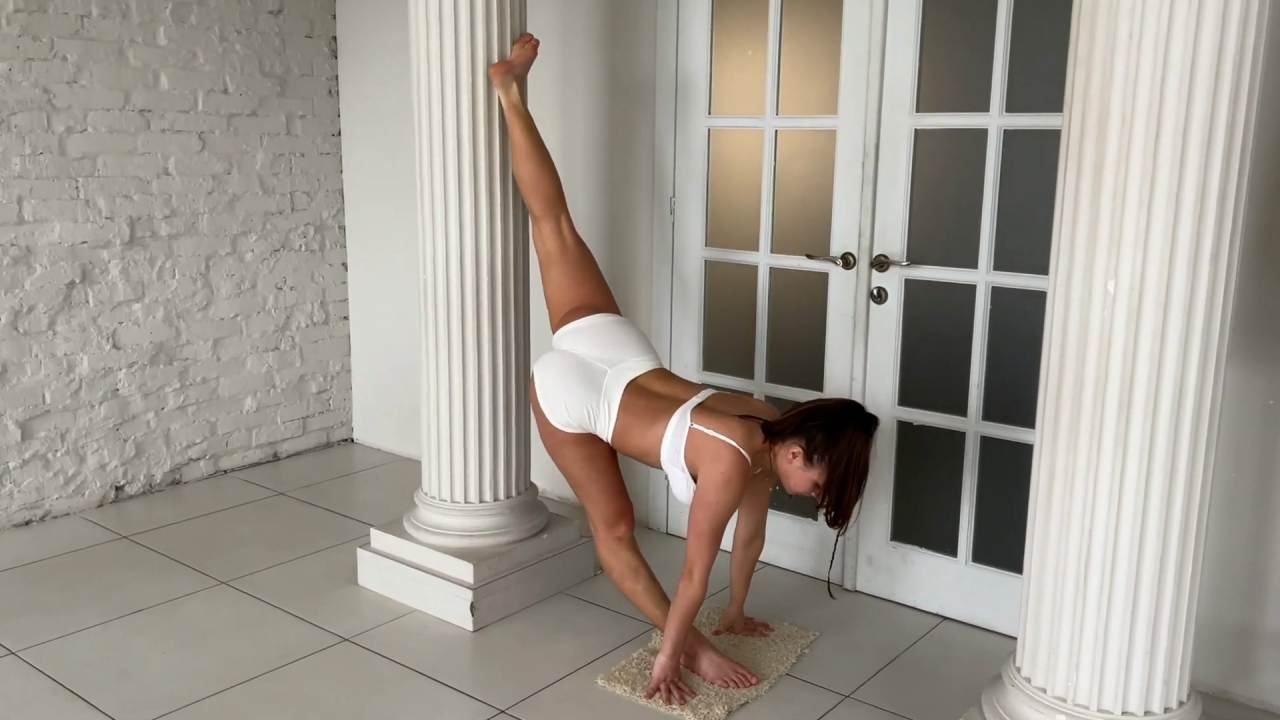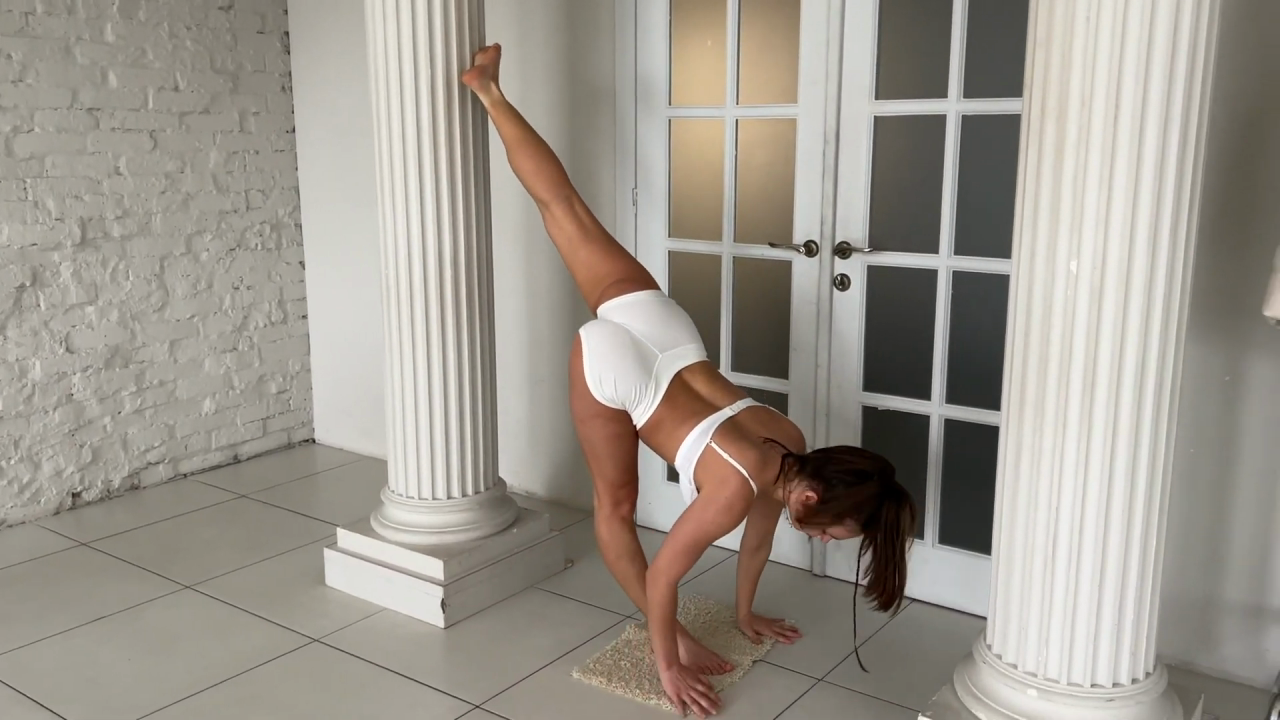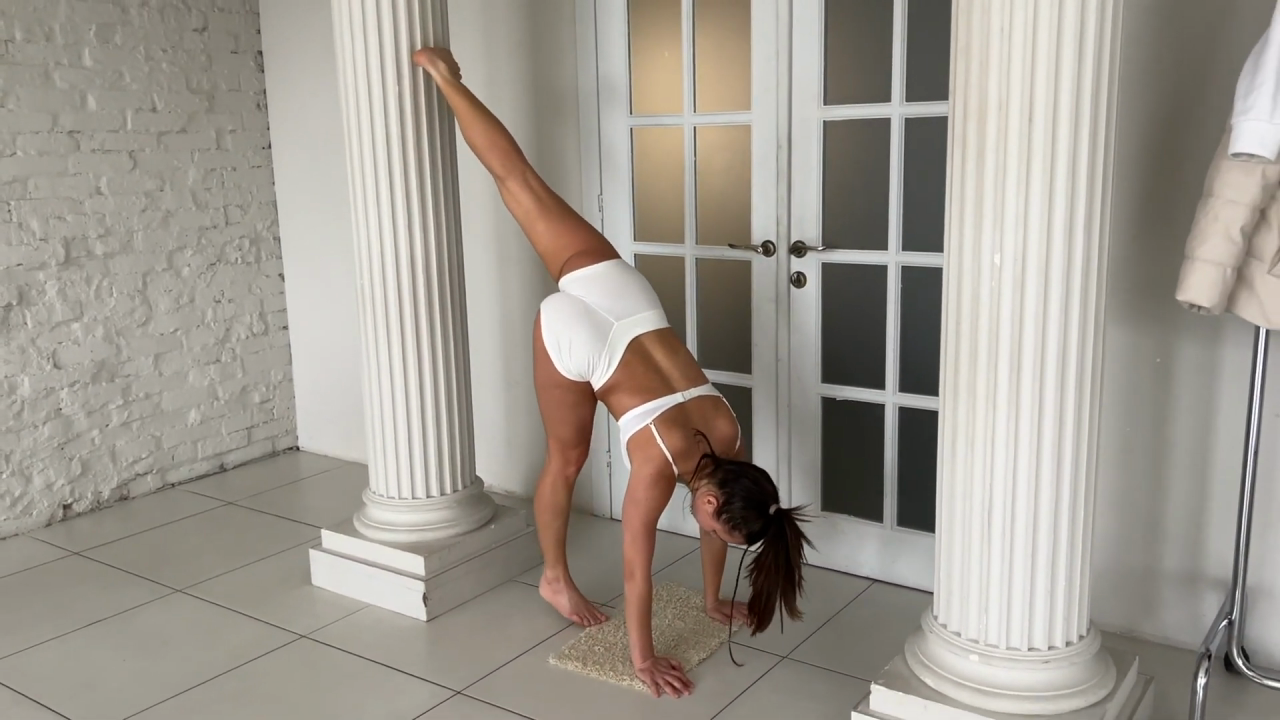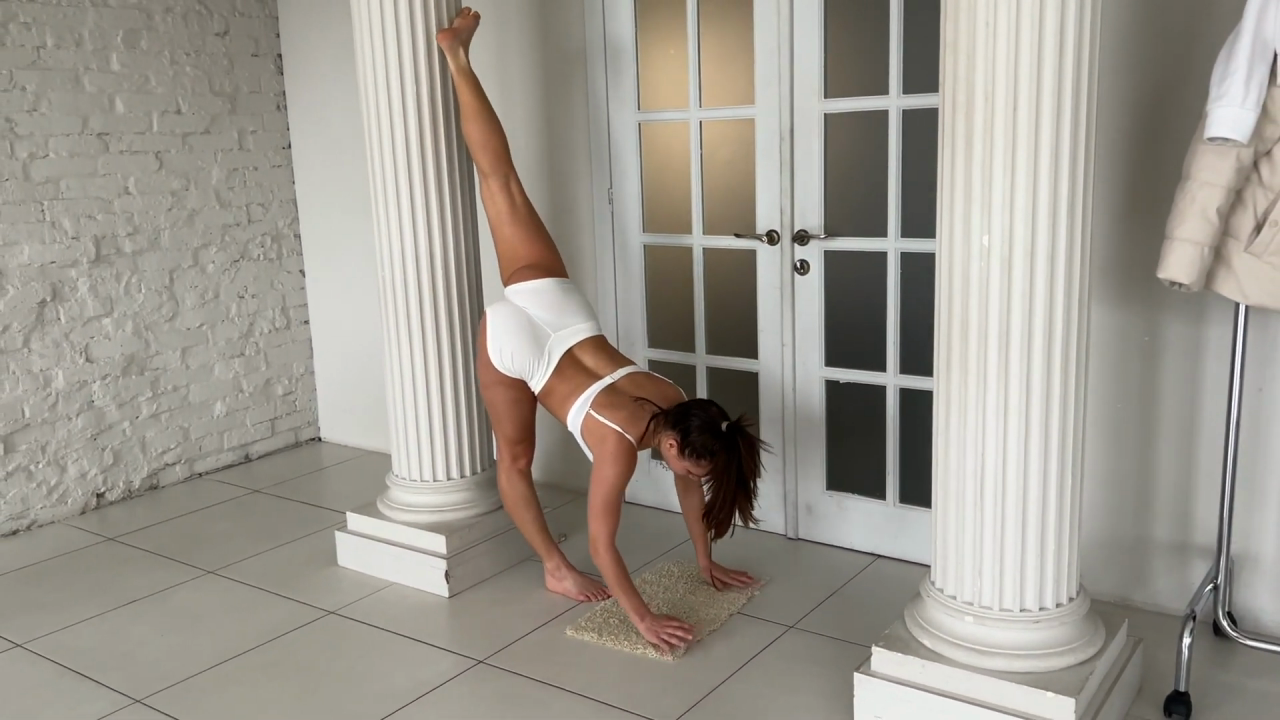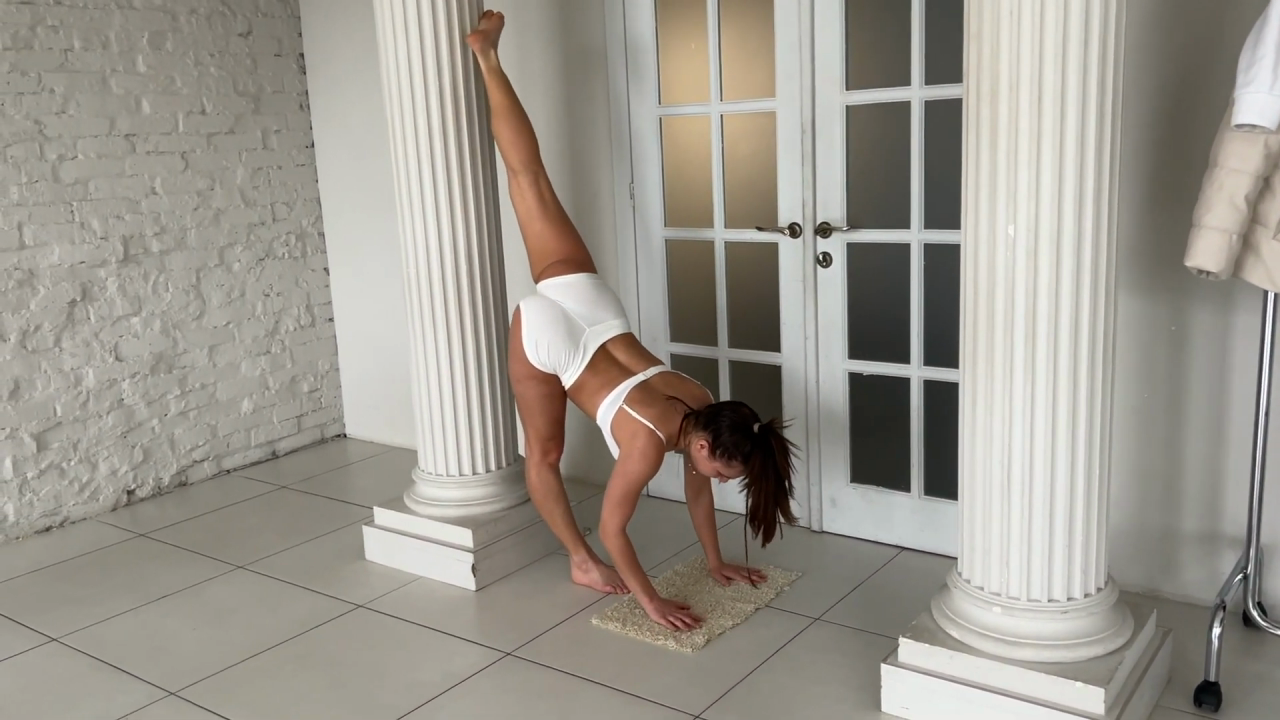
dt=1s
person 1, frame 1
left shoulder: (768, 431)
right shoulder: (732, 463)
left elbow: (751, 531)
right elbow: (695, 574)
left wrist: (736, 613)
right wrist: (675, 653)
left hip: (609, 347)
right hip: (571, 389)
left knee: (556, 225)
right knee: (613, 528)
left ankle: (512, 93)
person 1, frame 2
left shoulder: (790, 450)
right shoulder: (736, 488)
left elbow: (758, 536)
right elbow: (662, 575)
left wrist: (746, 616)
left hip: (654, 321)
right hip: (615, 361)
left knee: (566, 208)
right knee: (616, 508)
left ankle: (491, 91)
person 1, frame 3
left shoulder: (726, 443)
right shoulder: (659, 466)
left elbow: (714, 530)
right elbow: (636, 572)
left wrist: (714, 600)
right wrist: (643, 660)
left hip: (615, 290)
right hip: (576, 333)
left knee: (522, 182)
right knee: (565, 461)
left ankle: (445, 73)
person 1, frame 4
left shoulder: (678, 411)
right shoulder: (620, 443)
left elbow: (689, 489)
right elbow: (602, 540)
left wrist: (707, 563)
right wrist: (642, 617)
left hip: (551, 304)
right hip: (513, 336)
left knee: (503, 180)
right knee: (515, 459)
left ankle: (460, 55)
person 1, frame 5
left shoulder: (704, 411)
right shoulder: (650, 442)
left elbow: (696, 488)
right elbow: (613, 527)
left wrist: (717, 562)
right wrist: (651, 602)
left hip: (581, 298)
right hip: (546, 331)
left knee: (531, 178)
right knee: (543, 454)
left ankle: (489, 55)
